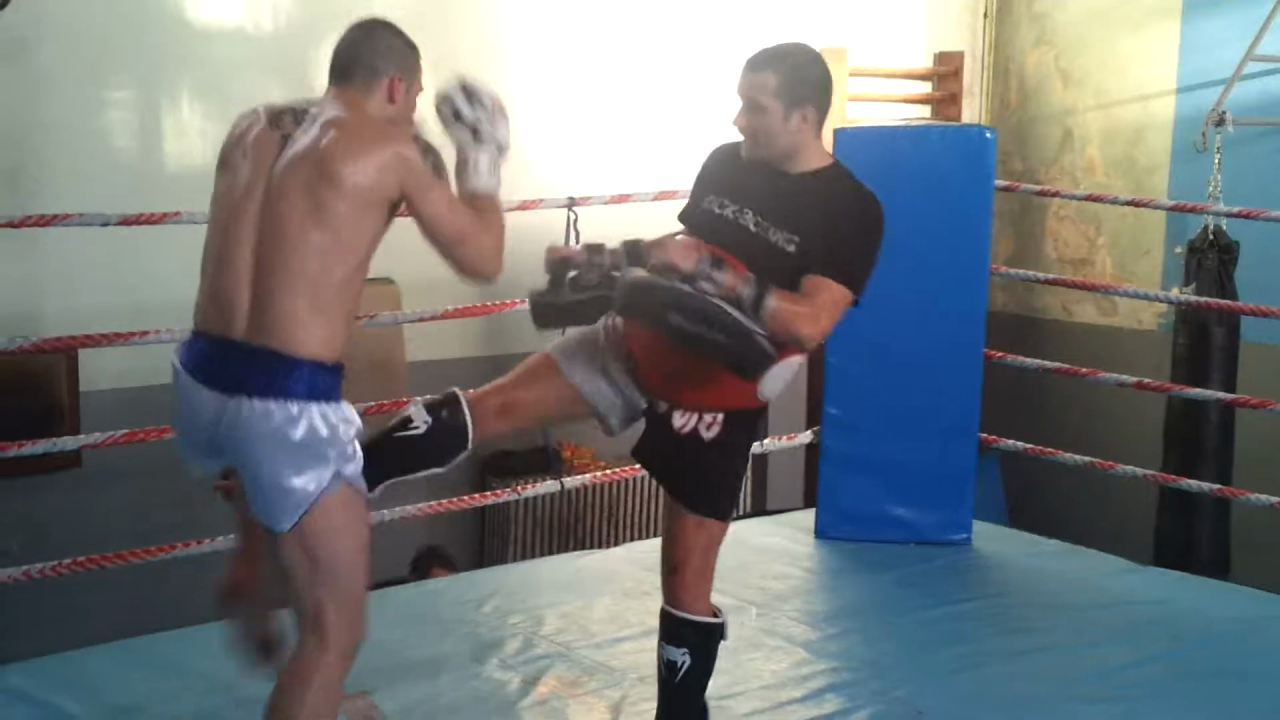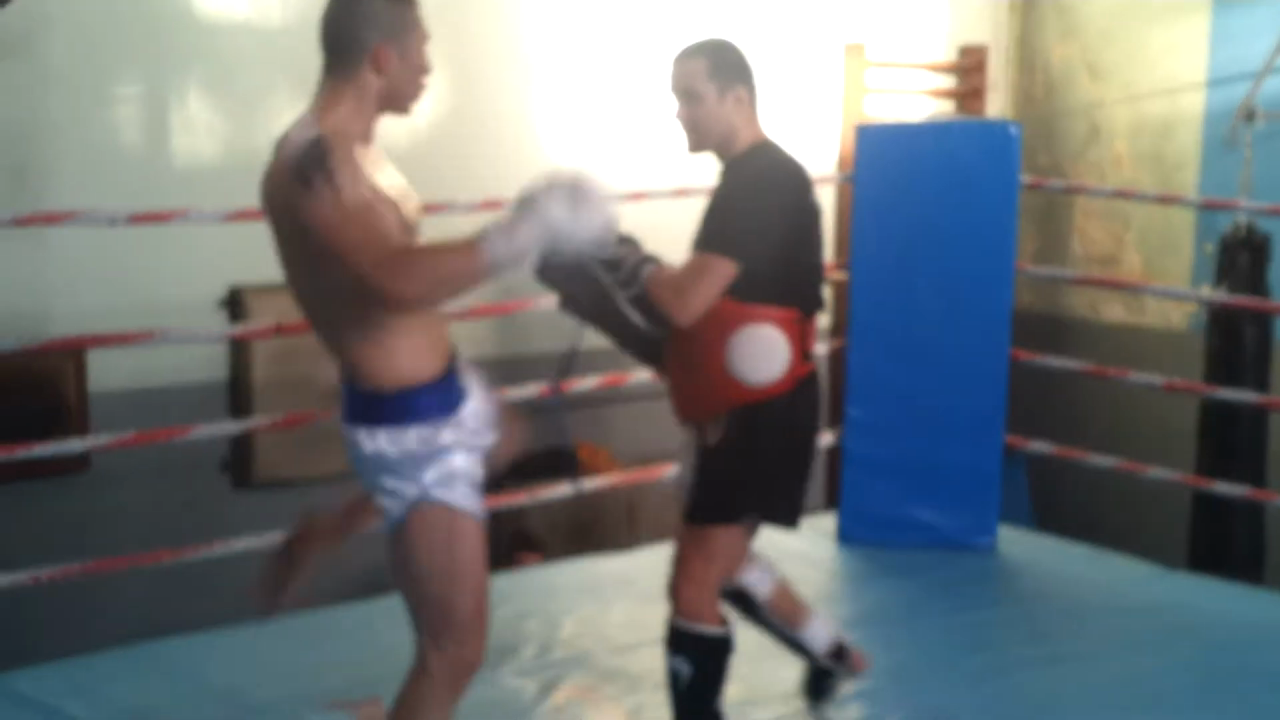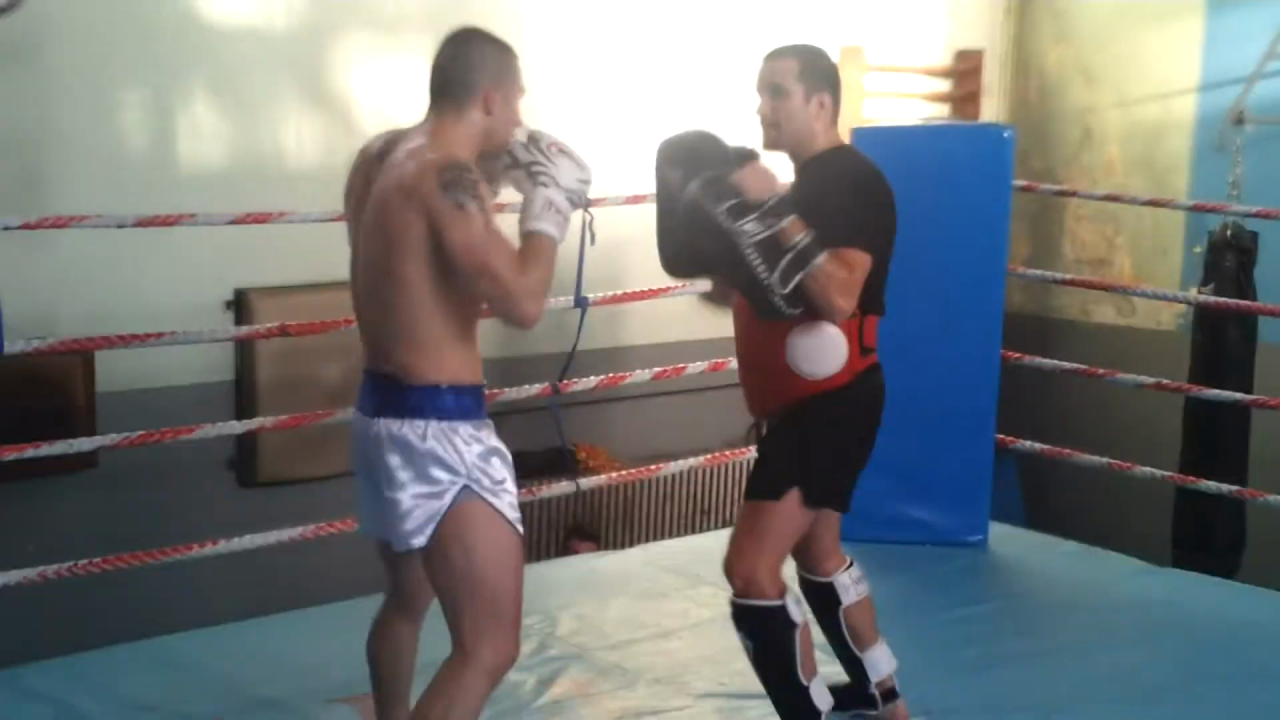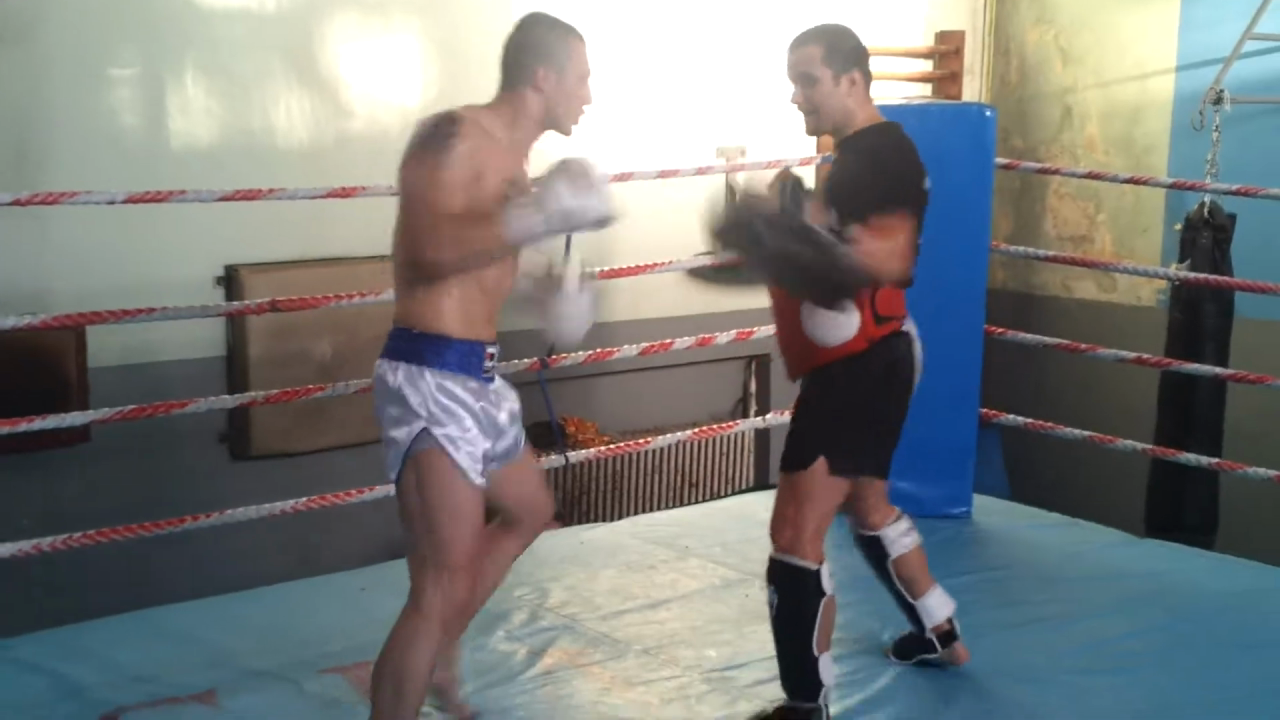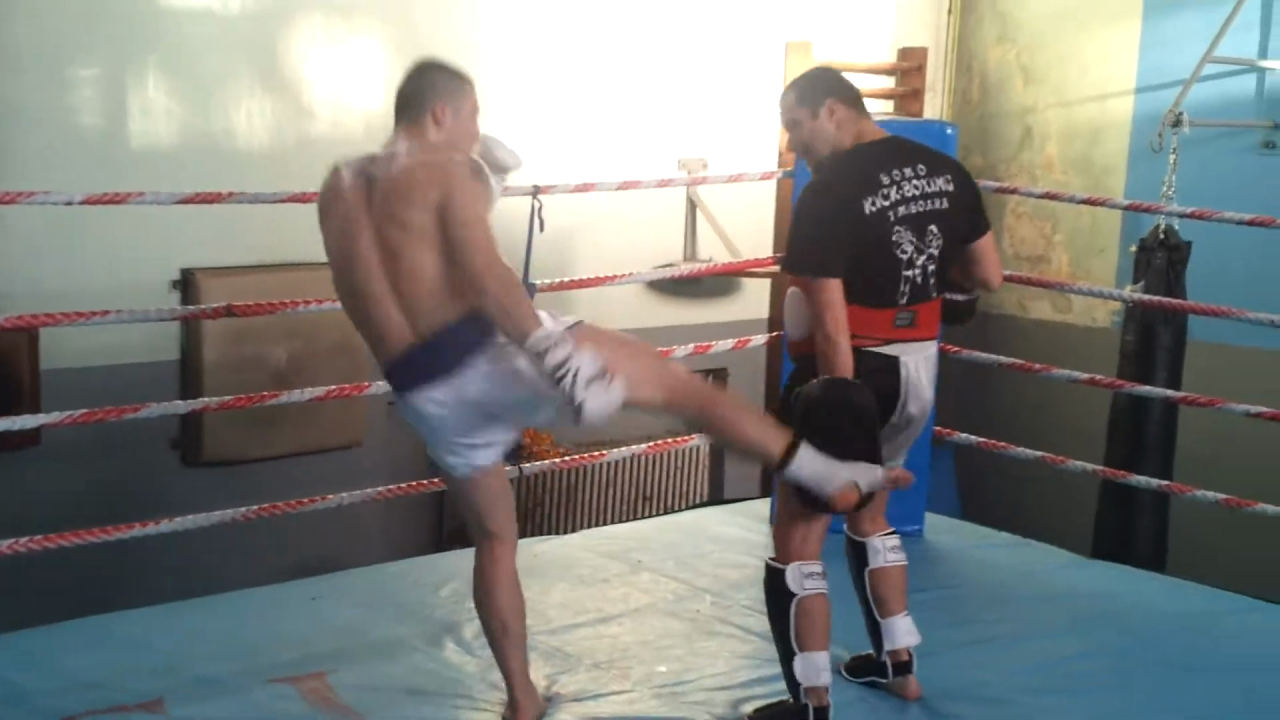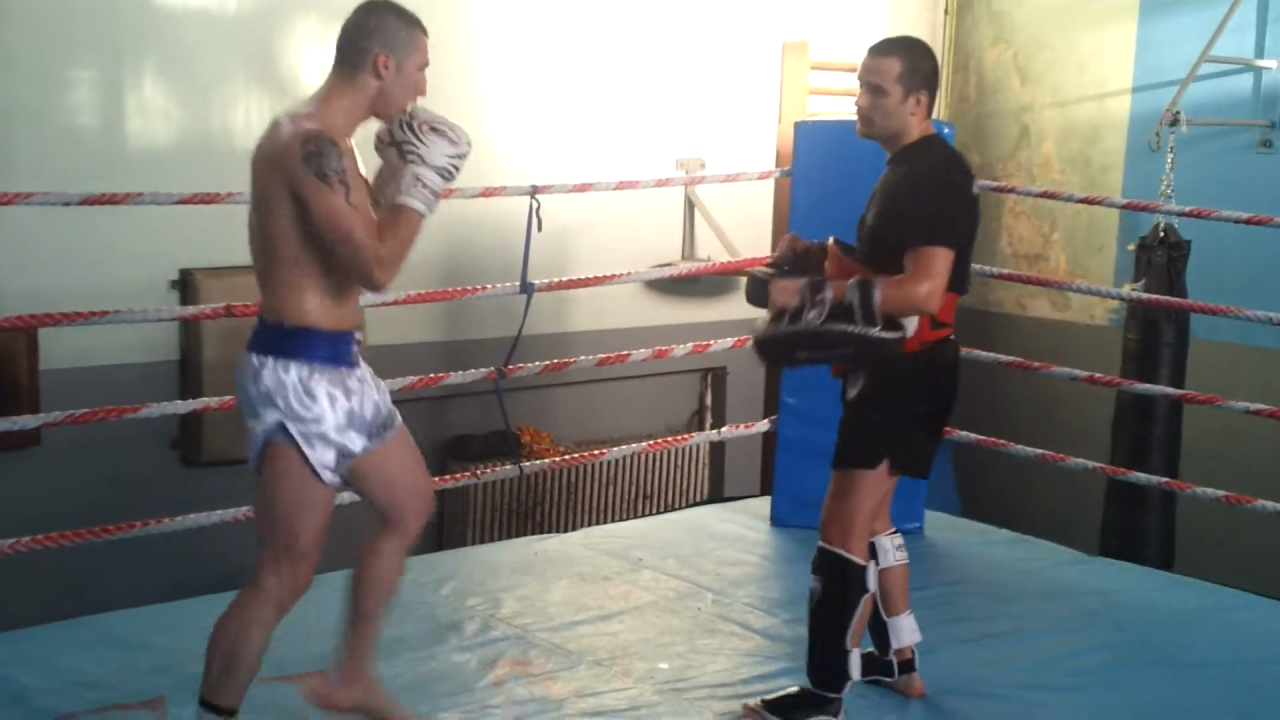
dt=0.5s
person 1, frame 1
left shoulder: (252, 128)
right shoulder: (393, 148)
right elbow: (482, 260)
right wrist: (482, 150)
left hip: (202, 380)
right hip: (288, 404)
right knee: (334, 635)
left ankle: (249, 586)
person 1, frame 2
left shoulder: (324, 153)
right shoulder: (315, 158)
right elbow: (392, 276)
right wrist: (530, 228)
left hip: (434, 391)
right hip: (408, 428)
left knee: (491, 447)
right knee: (454, 653)
person 1, frame 3
left shoulder: (377, 157)
right shoulder: (445, 176)
right elbow: (522, 303)
left wrist: (489, 176)
right wrist: (550, 200)
left hip: (383, 414)
right hip: (437, 428)
left knee: (409, 600)
right knee: (489, 647)
person 1, frame 4
left shoulder: (511, 155)
right shoulder: (450, 134)
right elbow: (432, 247)
right wrist: (540, 212)
left hip: (471, 374)
right hip: (427, 378)
left knee: (529, 511)
right knee: (444, 591)
person 1, frame 5
left shoulder: (337, 185)
right shoulder: (453, 168)
right elbow: (485, 271)
right wrist: (555, 349)
left hip: (425, 396)
right hip: (481, 358)
left knee: (496, 539)
right knee: (684, 388)
right ankle: (820, 473)
person 1, frame 6
left shoulder: (316, 141)
right shoulder: (310, 146)
right elbow: (373, 266)
left wrist: (396, 174)
right wrist: (424, 180)
left hip: (337, 368)
right hip: (300, 377)
left knee: (411, 505)
right knee: (285, 575)
person 2, frame 1
left shoulder: (852, 209)
right shoulder: (725, 164)
left elbow: (807, 326)
left wrist: (704, 273)
right wrist: (615, 257)
left hip: (719, 401)
right hip: (635, 345)
left knee: (687, 584)
right knee: (494, 405)
person 2, frame 2
left shoulder: (764, 182)
right shoulder: (751, 177)
left elbow: (686, 301)
left wrist: (619, 256)
left hip: (765, 411)
right hip: (740, 407)
left knee: (693, 595)
right knee: (719, 562)
right ankle: (827, 648)
person 2, frame 3
left shoulder: (852, 181)
right shoulder: (804, 184)
left elbow: (836, 298)
right elbow: (749, 286)
left wrist: (771, 214)
right wrist: (707, 200)
left hip: (830, 403)
right hip: (808, 401)
left knee: (751, 571)
right knee: (817, 552)
person 2, frame 4
left shoulder: (876, 157)
right shoulder: (862, 154)
left elbow: (889, 257)
right elbow: (826, 253)
left wrist: (804, 230)
right wrist: (785, 223)
left hip: (857, 368)
right hip: (860, 363)
left knee: (794, 537)
right knee: (868, 503)
right ankle: (941, 633)
person 2, frame 5
left shoulder: (827, 194)
right shoulder: (946, 172)
left elbow: (829, 315)
right elbow: (988, 277)
left wrist: (844, 401)
left hip: (852, 373)
right hip: (915, 367)
left knee: (795, 540)
right knee: (868, 515)
right ankle: (898, 663)
person 2, frame 6
left shoulder: (935, 173)
right shoulder: (907, 168)
left elbow: (922, 289)
left wrist: (810, 293)
right wrist: (821, 252)
left hip: (905, 372)
right hip: (886, 369)
left knee: (842, 531)
right knee: (871, 517)
right ankle: (898, 659)
